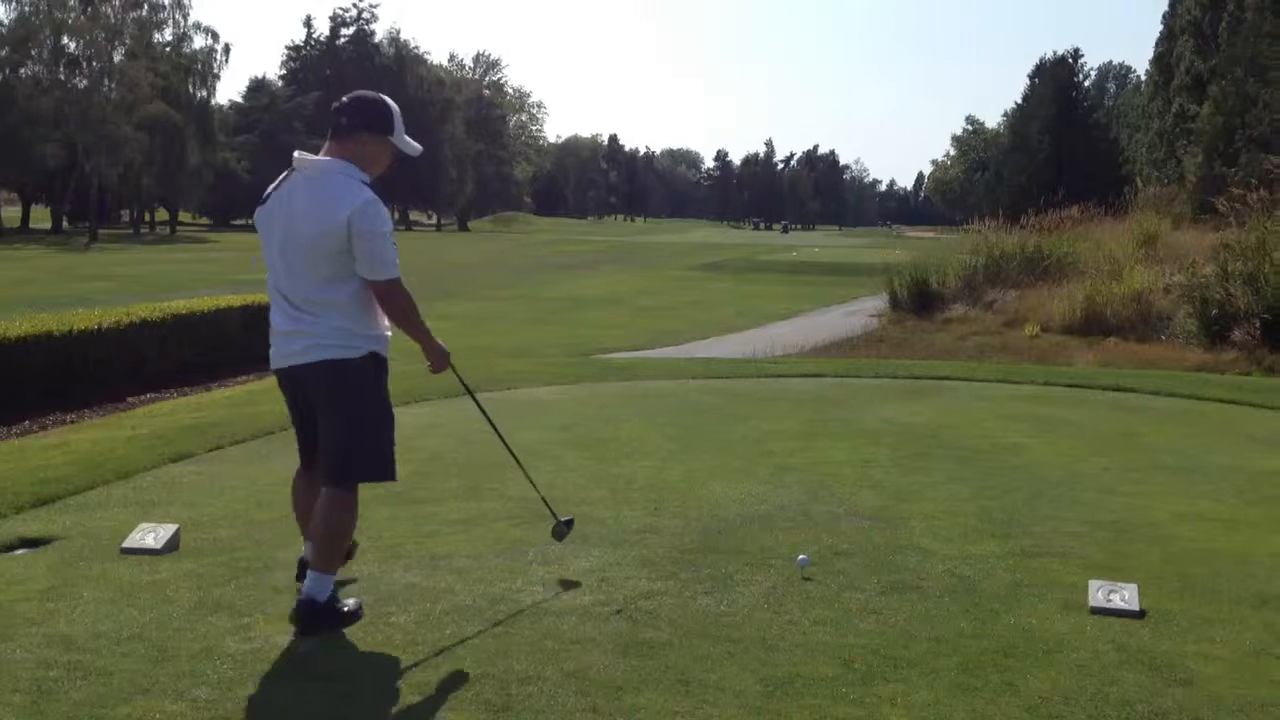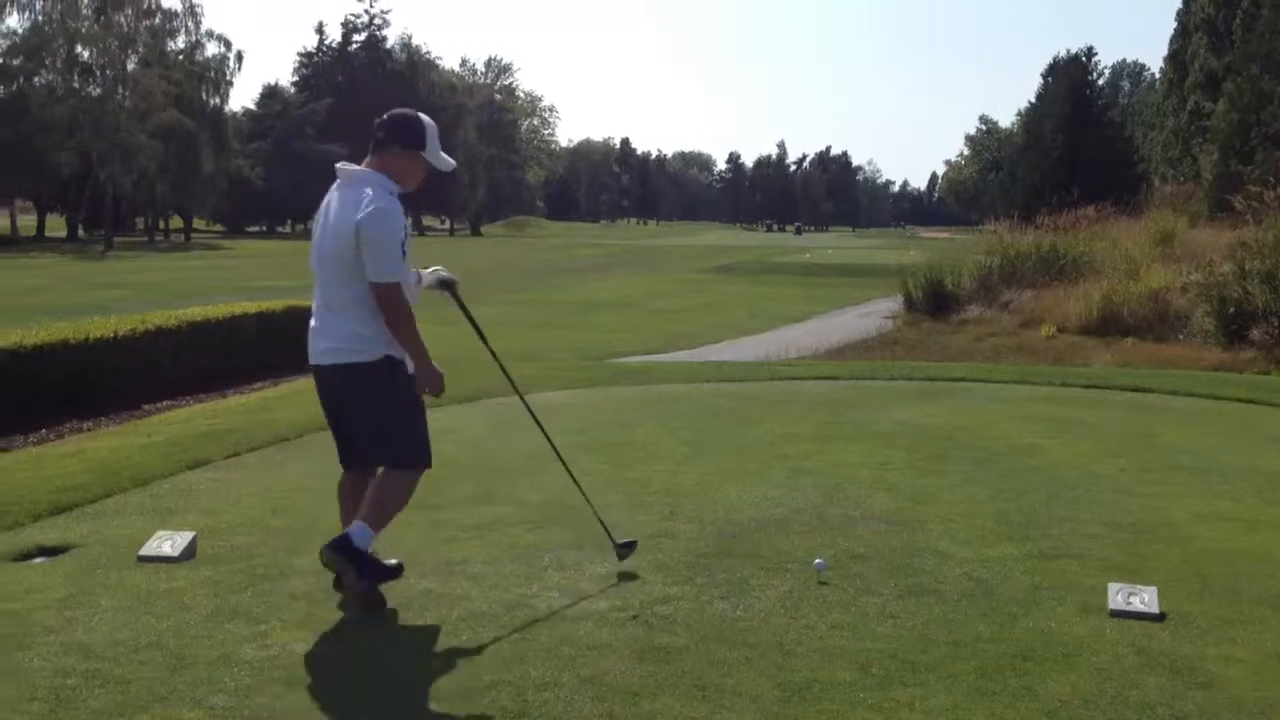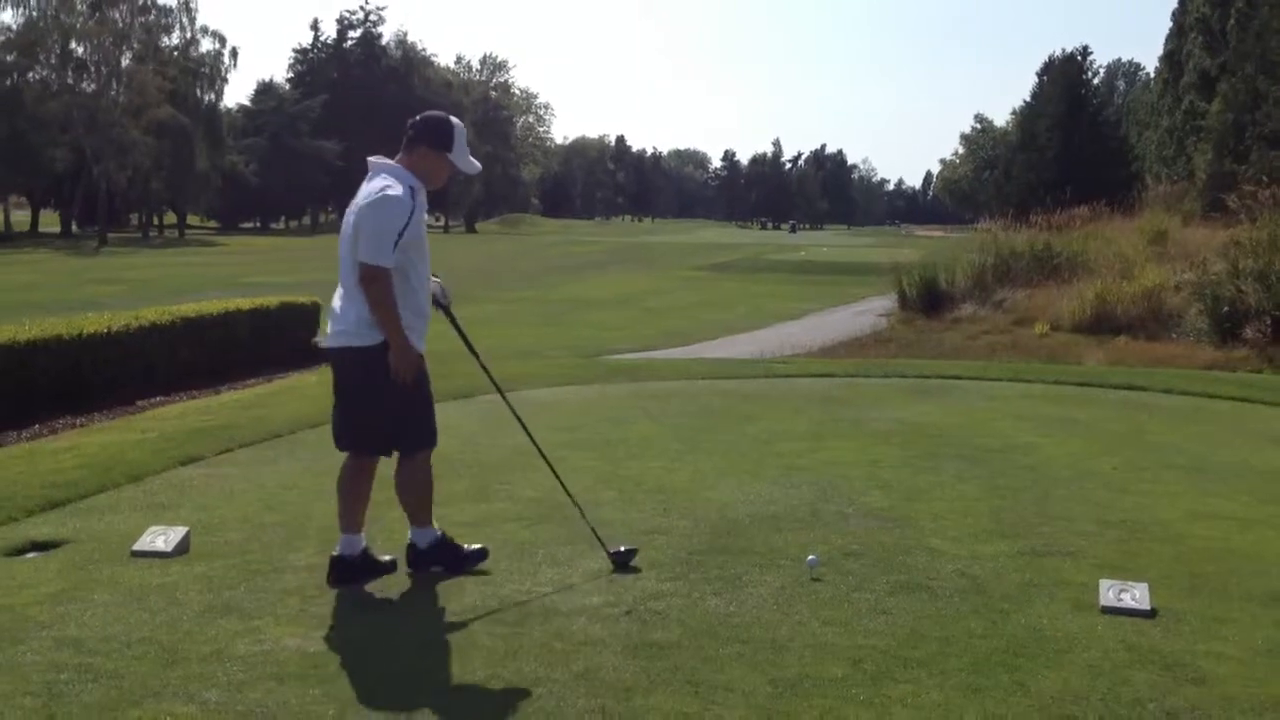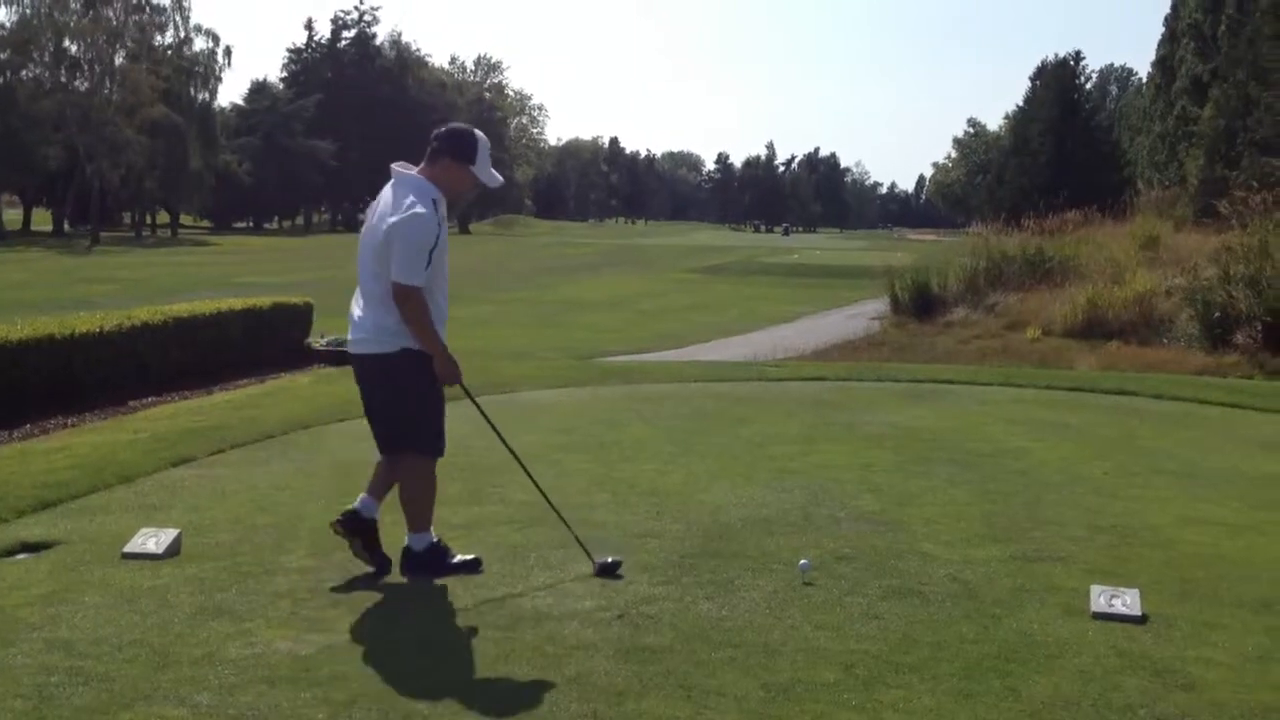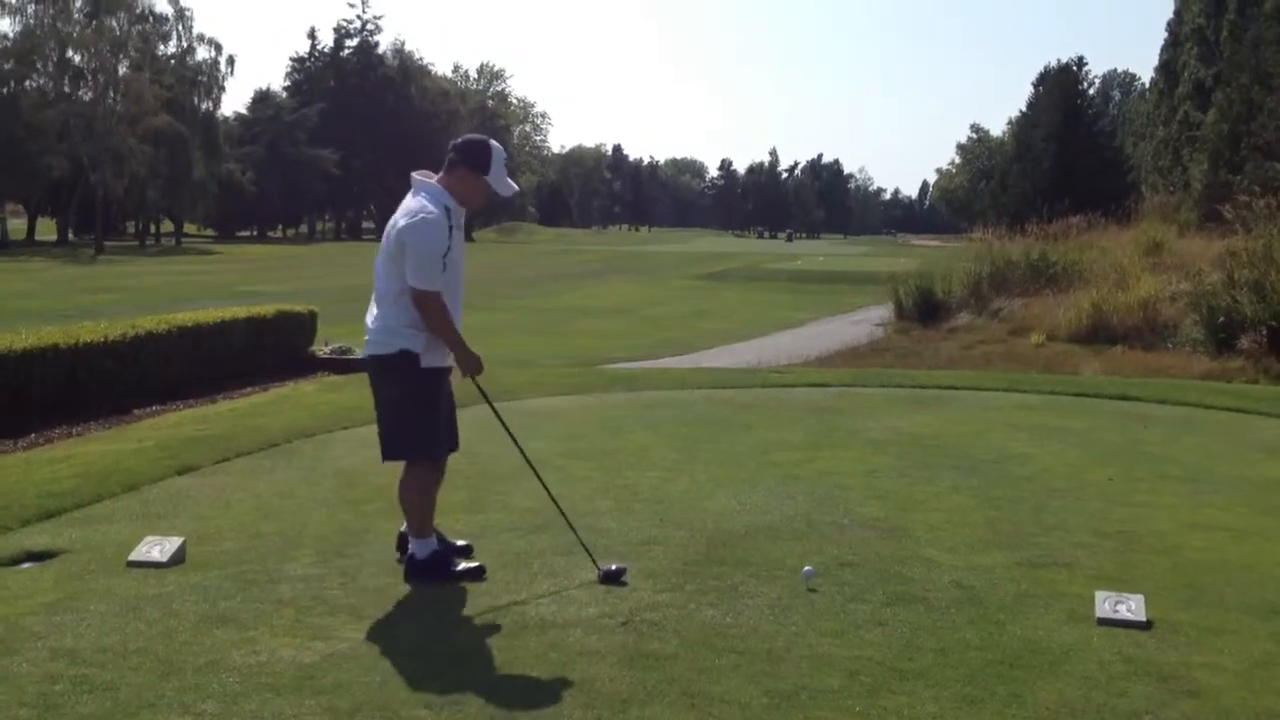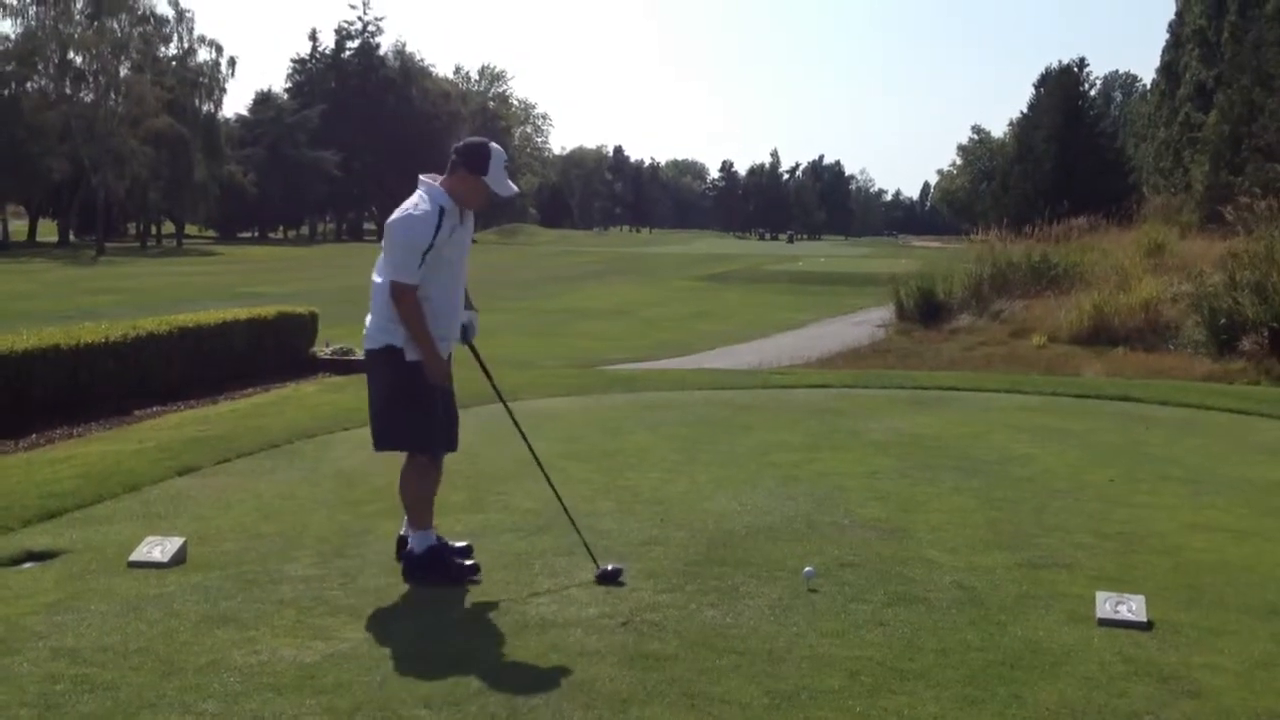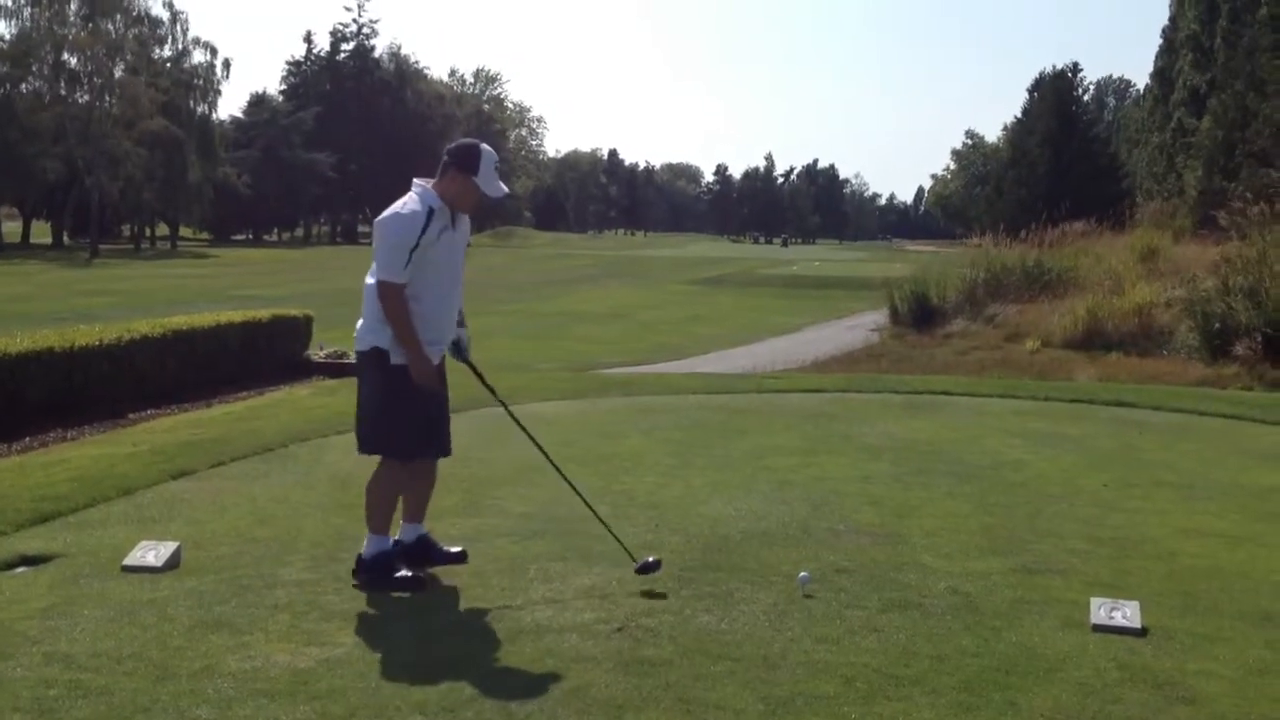
dt=0.3s
person 1, frame 1
left shoulder: (278, 190)
right shoulder: (360, 204)
right elbow: (388, 292)
right wrist: (430, 346)
left hip: (290, 354)
right hip: (346, 357)
left knee: (313, 461)
right knee: (342, 478)
left ankle: (316, 556)
right ankle: (316, 598)
person 1, frame 2
left shoulder: (341, 194)
right shoulder: (380, 210)
right elbow: (386, 298)
left wrist: (418, 277)
right wrist: (423, 363)
left hip: (331, 354)
right hip: (371, 359)
left knee: (359, 462)
right knee: (406, 462)
left ankle: (355, 556)
right ankle: (352, 543)
person 1, frame 3
left shoulder: (388, 188)
right shoulder: (394, 199)
right elbow: (373, 277)
left wrist: (424, 285)
right wrist: (401, 344)
left hip: (353, 341)
right hip: (379, 346)
left knee: (363, 450)
right knee: (415, 446)
left ankle: (349, 554)
right ankle: (425, 545)
person 1, frame 4
left shoulder: (404, 193)
right shoulder: (418, 215)
right elbow: (408, 296)
right wrist: (441, 356)
left hip: (379, 343)
right hip: (399, 349)
left knee: (408, 445)
right knee: (420, 450)
left ankle: (363, 515)
right ankle: (420, 548)
person 1, frame 5
left shoulder: (439, 207)
right shoulder: (429, 220)
right elbow: (426, 300)
left wrist: (452, 351)
right wrist: (464, 352)
left hip: (418, 351)
right hip: (405, 353)
left knee: (434, 451)
right knee: (423, 456)
left ankle: (419, 534)
right ankle: (423, 556)
person 1, frame 6
left shoulder: (460, 213)
right shoulder: (417, 219)
right elbow: (402, 294)
left wrist: (465, 309)
right wrist: (429, 356)
left hip: (431, 350)
right hip: (401, 352)
left knee: (435, 449)
right knee: (420, 451)
left ankle: (420, 537)
right ankle: (421, 551)
person 1, frame 7
left shoulder: (459, 219)
right shoulder: (406, 219)
right elbow: (390, 294)
left wrist: (457, 327)
right wrist: (414, 357)
left hip: (429, 354)
right hip: (392, 356)
left knee: (427, 453)
right knee: (398, 456)
left ankle: (412, 539)
right ankle: (374, 555)
